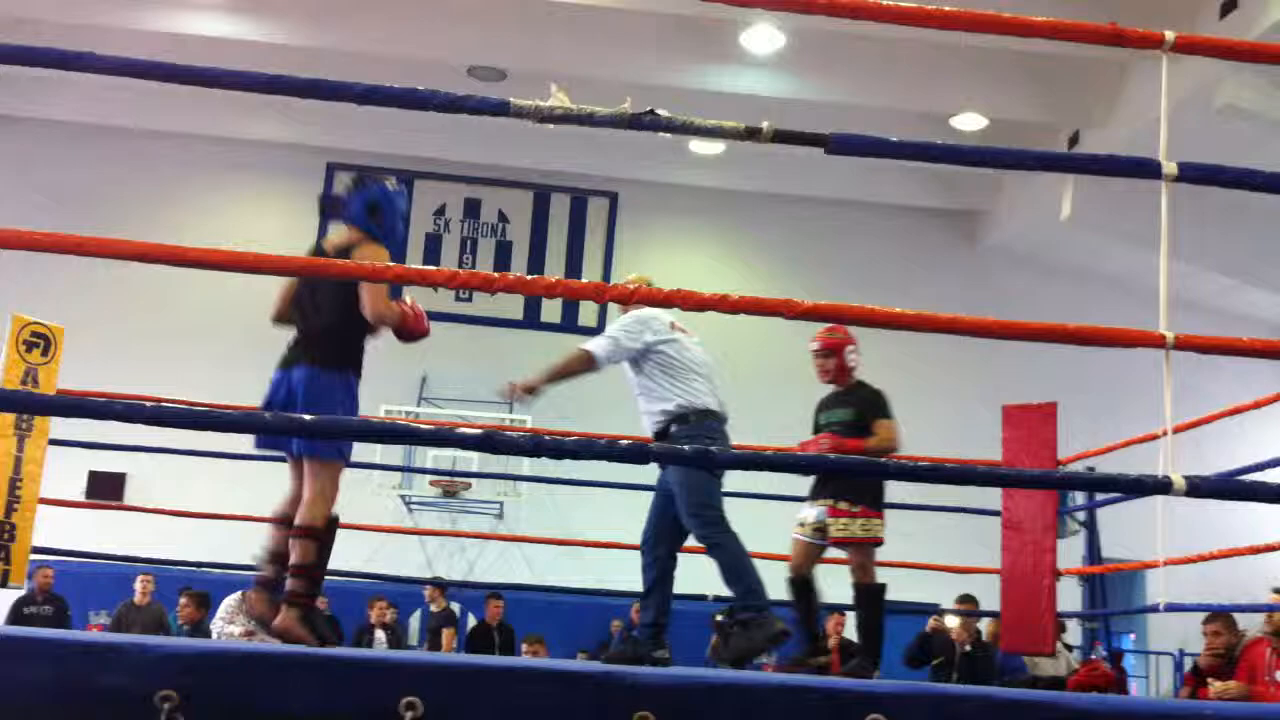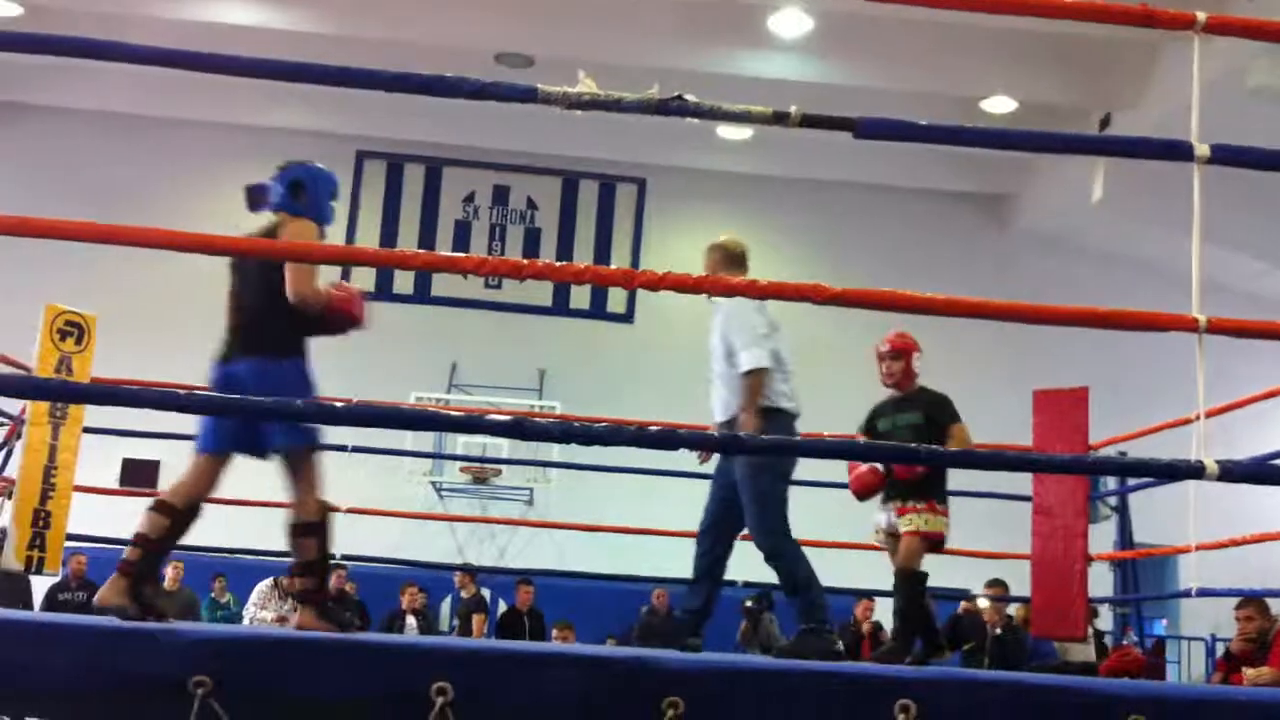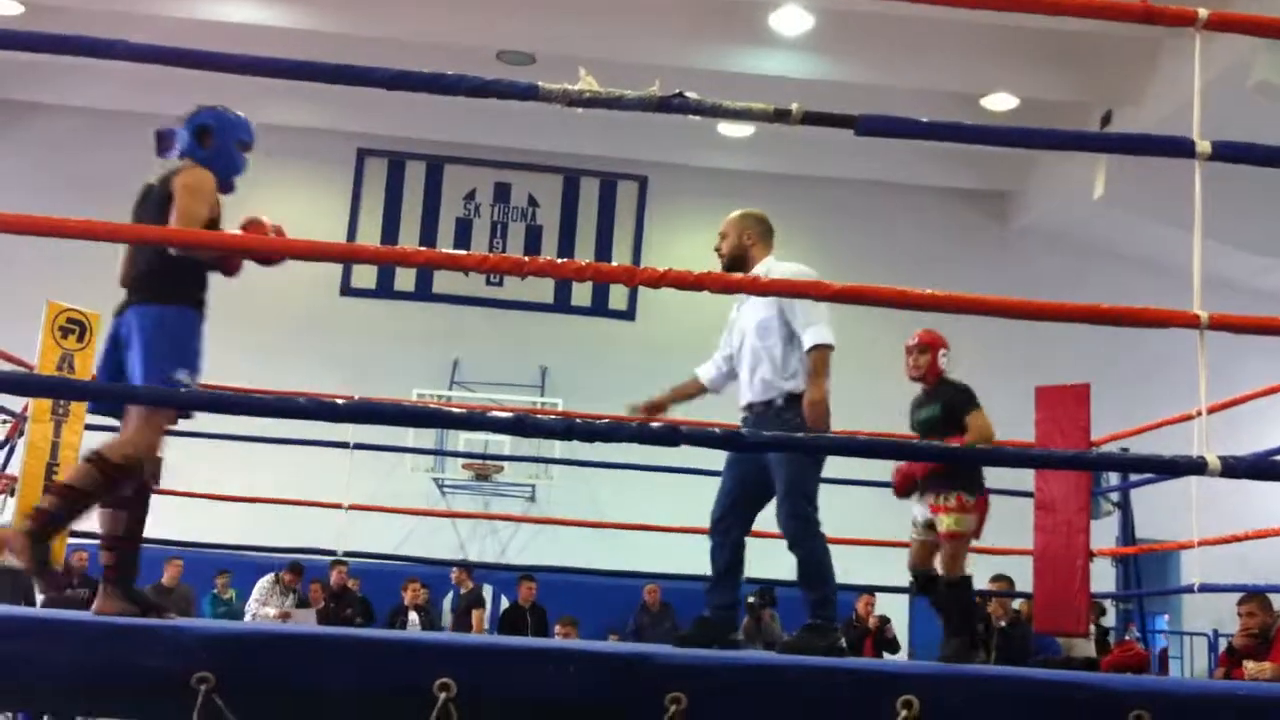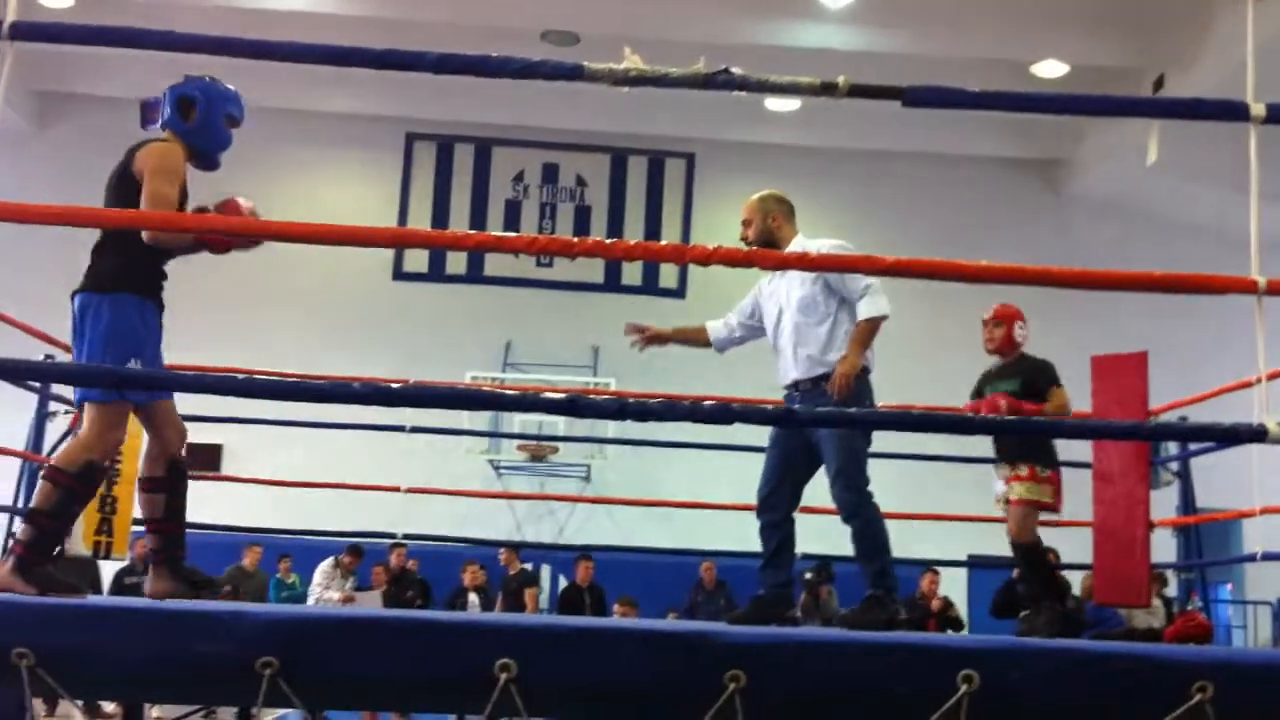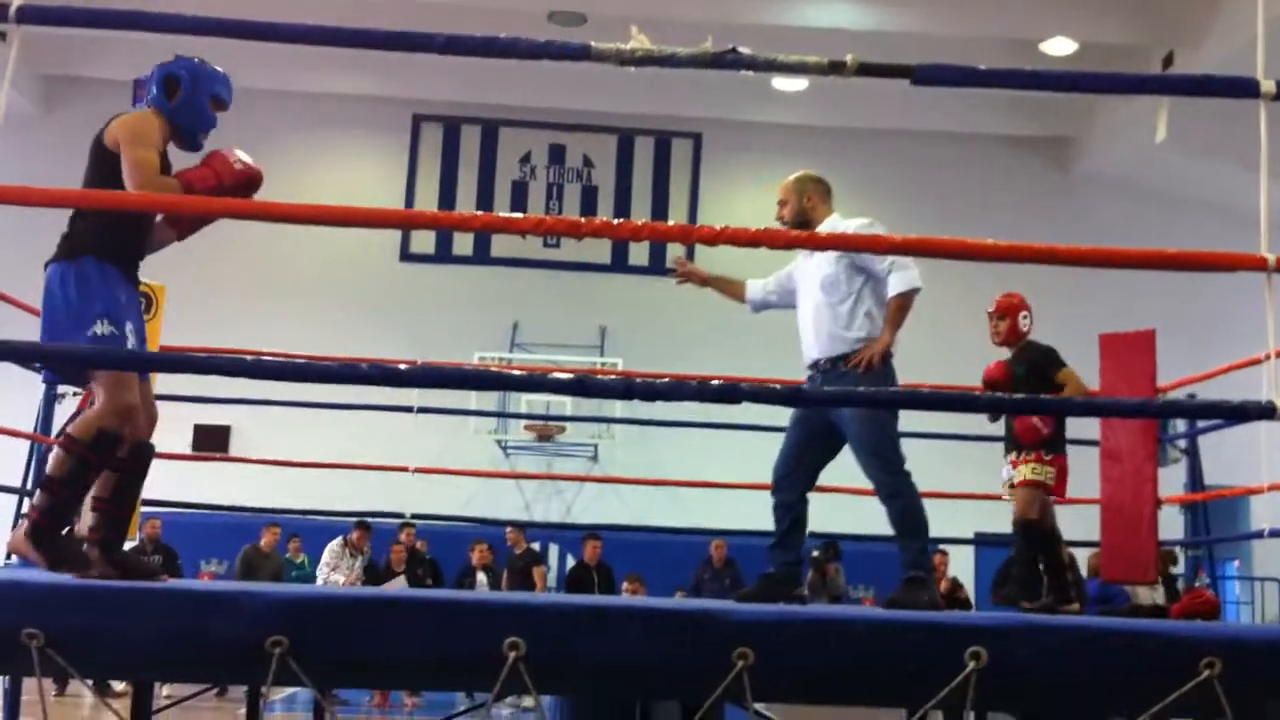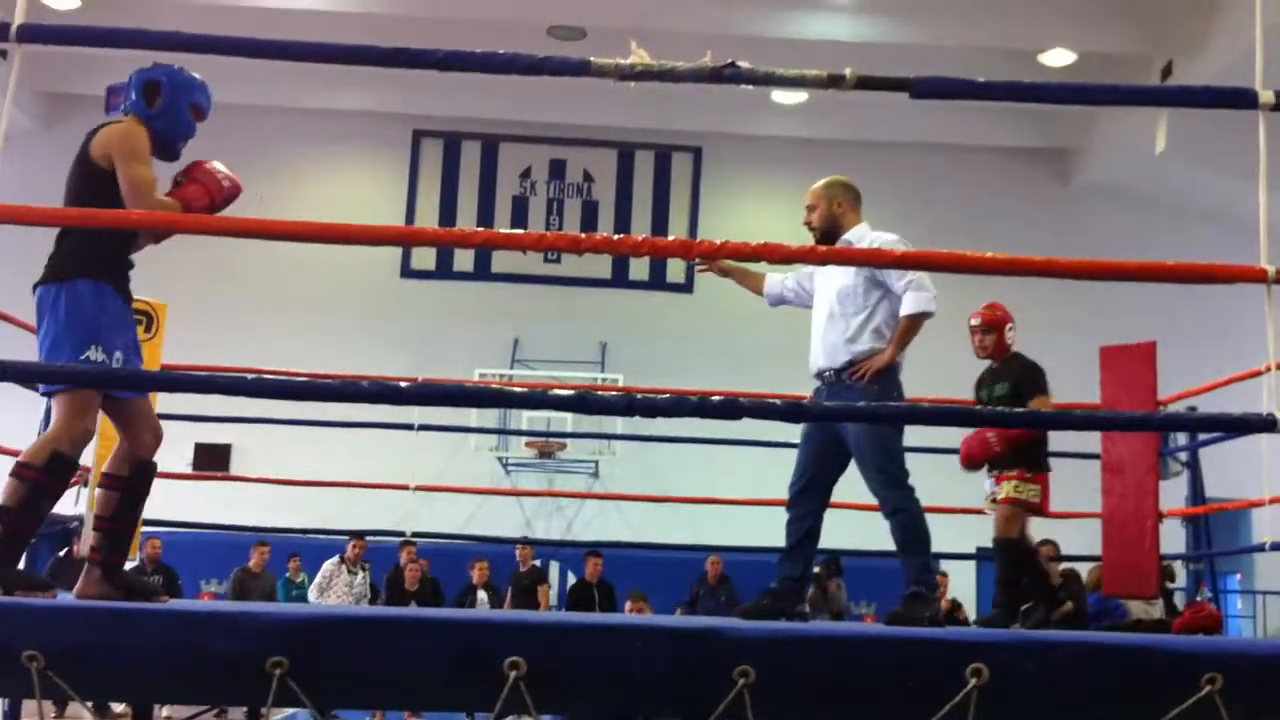
dt=0.4s
person 1, frame 1
left shoulder: (319, 252)
right shoulder: (369, 254)
left elbow: (281, 313)
right elbow: (376, 311)
right wrist: (407, 319)
left hip: (292, 371)
right hip: (330, 377)
left knee: (304, 488)
right knee: (320, 495)
left ankle: (267, 590)
right ankle: (295, 609)
person 1, frame 2
right shoulder: (300, 229)
right elbow: (300, 293)
left wrist: (316, 320)
right wrist: (337, 305)
left hip: (233, 364)
right hip: (275, 365)
left knee: (198, 479)
right knee: (305, 486)
left ankle: (124, 584)
right ankle: (312, 606)
person 1, frame 3
left shoulder: (153, 190)
right shoulder: (198, 179)
left wrist: (212, 261)
right wrist: (237, 246)
left hip: (136, 314)
right hip: (167, 316)
left knee: (141, 454)
right knee: (142, 438)
left ankle: (116, 588)
person 1, frame 4
left shoulder: (146, 161)
right shoulder: (164, 153)
right elbow: (155, 228)
left wrist: (199, 237)
right wrist: (214, 231)
left hip: (128, 305)
right hip: (118, 302)
left knee: (168, 434)
right knee: (103, 433)
left ankle: (167, 570)
person 1, frame 5
left shoulder: (148, 143)
right shoulder: (138, 124)
right elbow: (142, 193)
left wrist: (205, 207)
right wrist: (208, 179)
left hip: (114, 281)
right hip: (87, 271)
left knee: (139, 416)
right knee: (118, 401)
left ankle: (101, 551)
right ankle: (40, 525)
person 1, frame 6
left shoulder: (120, 147)
right shoulder: (125, 133)
right elbow: (145, 214)
left wrist: (181, 206)
right wrist: (197, 196)
left hip: (103, 298)
right hip: (80, 291)
left knee: (143, 433)
right knee: (73, 425)
left ankle: (102, 570)
person 2, frame 1
left shoulder: (640, 318)
right shoulder: (675, 329)
left elbow: (592, 354)
left wrist: (536, 383)
left hip: (689, 435)
right hip: (690, 438)
left knee: (708, 525)
right knee: (657, 544)
left ankle: (757, 619)
right ankle: (651, 641)
person 2, frame 2
left shoulder: (734, 301)
right shoulder: (743, 304)
left elbow: (756, 359)
left wrist: (750, 415)
right wrist: (716, 431)
left hip: (760, 433)
right hip: (744, 437)
left knee: (768, 533)
right knee: (712, 534)
left ankle: (818, 632)
right ankle: (688, 627)
person 2, frame 3
left shoulder: (791, 277)
right shoulder: (743, 305)
left elbow: (818, 333)
right elbow: (718, 368)
left wrist: (816, 384)
right wrist: (667, 399)
left hip: (793, 418)
right hip: (756, 422)
left knee: (797, 524)
right knee: (727, 521)
left ankle: (823, 627)
right ankle: (720, 619)
person 2, frame 4
left shoulder: (828, 253)
right shoulder: (768, 286)
left elbow: (873, 300)
right elbow: (726, 331)
left wrist: (854, 356)
right wrist: (668, 335)
left hip: (838, 394)
right hip: (798, 400)
left knee: (851, 496)
right knee: (772, 501)
left ankle: (882, 597)
right ankle: (776, 596)
person 2, frame 5
left shoulder: (856, 233)
right shoulder: (805, 262)
left elbow: (906, 275)
right elbow: (760, 292)
left wrist: (886, 335)
right wrist: (706, 279)
left hip: (859, 375)
right hip: (821, 380)
left knee: (887, 475)
right knee: (788, 479)
left ankle: (920, 581)
right ankle: (784, 574)
person 2, frame 6
left shoulder: (880, 247)
right shoulder: (824, 268)
left elbow: (921, 296)
right elbow: (778, 288)
left wrist: (890, 351)
right wrist: (728, 269)
left hip: (866, 388)
right hip: (828, 391)
left knee: (891, 491)
right knee: (804, 494)
left ankle: (923, 596)
right ankle: (788, 590)
person 3, frame 1
left shoulder: (870, 398)
right shoulder: (825, 405)
left elbow: (889, 441)
left wrist: (838, 446)
right wrist: (809, 453)
left hip: (859, 499)
right hip: (822, 496)
left knee: (861, 571)
right knee: (797, 568)
left ankle: (868, 657)
right ankle: (814, 648)
person 3, frame 2
left shoulder: (934, 402)
right shoulder: (879, 411)
left elbow: (963, 443)
right wrist: (861, 475)
left hip: (926, 500)
right hip: (892, 501)
left knee: (908, 565)
right knee: (904, 572)
left ankle: (901, 641)
right ankle: (931, 643)
person 3, frame 3
left shoulder: (957, 393)
right shoulder: (918, 403)
left elbow: (985, 433)
right wrist: (909, 473)
left hip: (960, 492)
right hip: (931, 493)
left knee: (950, 566)
right knee: (918, 567)
left ankle: (965, 640)
right ankle: (958, 625)
person 3, frame 4
left shoulder: (1037, 369)
right shoulder: (989, 378)
left elbow: (1064, 407)
right elbow: (976, 412)
left wrist: (1018, 409)
right wrist: (974, 416)
left hip: (1034, 463)
right hip: (1008, 466)
left knee: (1021, 535)
right knee: (1017, 537)
left ankle: (1053, 603)
right ankle: (1043, 606)
person 3, frame 5
left shoulder: (1040, 354)
right shoulder: (1008, 365)
left elbow: (1078, 388)
right elbow: (992, 416)
left wrist: (1045, 415)
right wrist: (992, 390)
left hip: (1042, 449)
right hip: (1017, 451)
left knee: (1025, 515)
right knee: (1042, 521)
left ankle: (1023, 588)
right ankle: (1063, 594)
person 3, frame 6
left shoulder: (1026, 370)
right shoulder: (984, 379)
left wrist: (1004, 437)
right wrist: (975, 447)
left hip: (1025, 465)
right hip: (999, 467)
left knee: (1006, 530)
right knee: (1015, 538)
left ankle: (1006, 608)
right ankle: (1048, 599)
